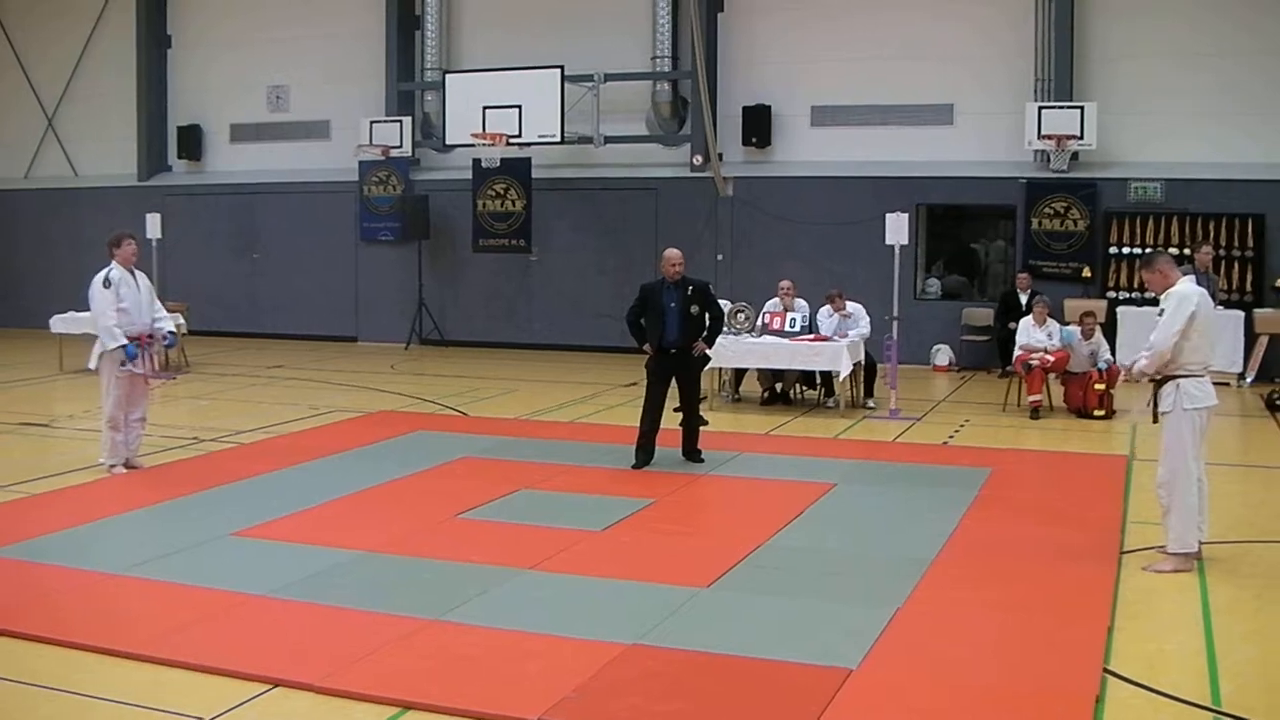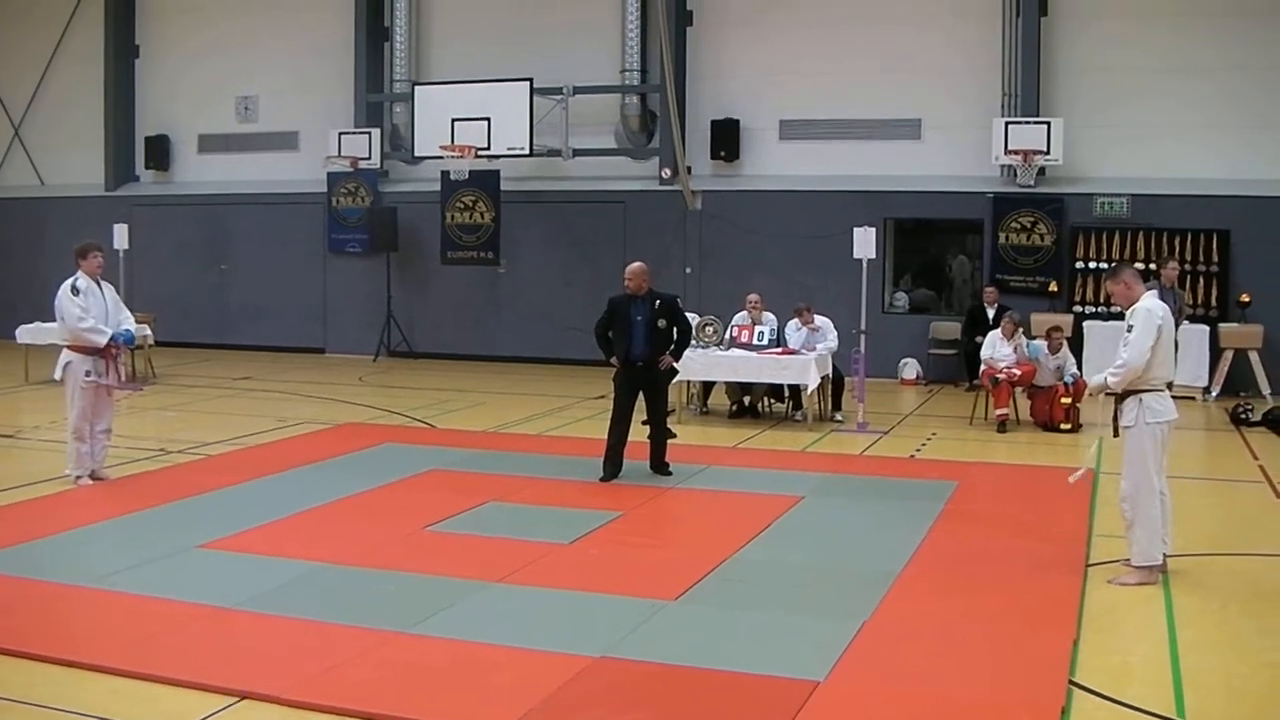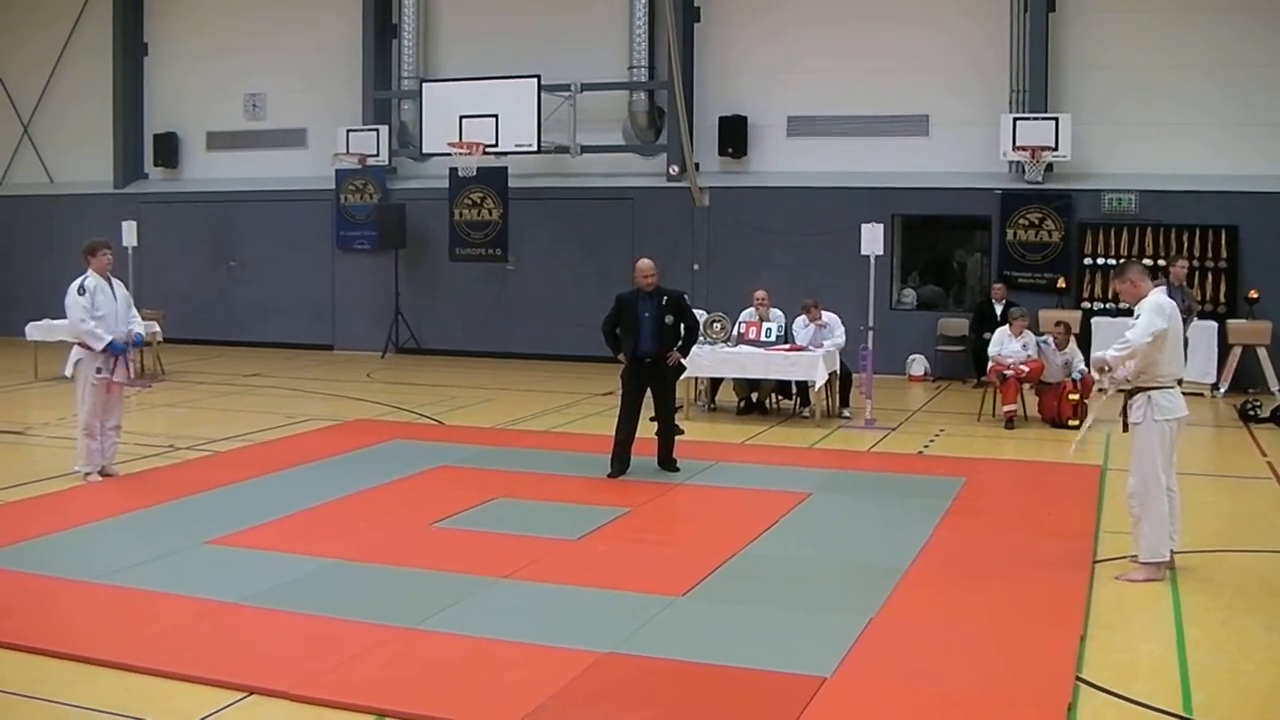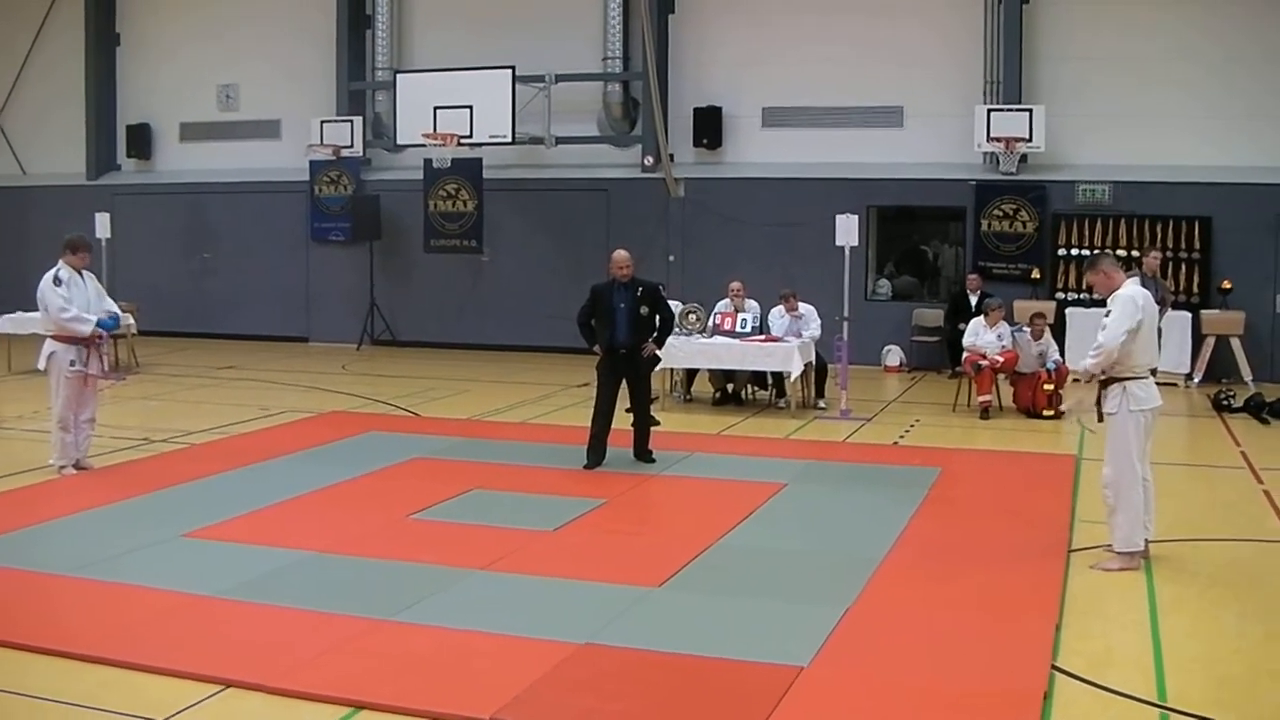
dt=1s
person 1, frame 1
left shoulder: (1179, 296)
right shoulder: (1196, 293)
left elbow: (1161, 343)
left wrist: (1139, 368)
right wrist: (1151, 363)
left hip: (1183, 393)
right hip: (1194, 389)
left knee: (1175, 474)
right knee: (1190, 470)
left ankle: (1181, 553)
right ankle: (1191, 540)
person 1, frame 2
left shoulder: (1145, 311)
right shoulder: (1155, 308)
left elbow: (1133, 362)
left wrist: (1103, 382)
right wrist: (1112, 381)
left hip: (1144, 407)
right hip: (1152, 403)
left knee: (1138, 487)
right knee: (1152, 483)
left ankle: (1146, 566)
right ankle: (1155, 553)
person 1, frame 3
left shoulder: (1155, 306)
right shoulder: (1163, 305)
left elbow: (1133, 343)
left wrist: (1103, 358)
right wrist: (1119, 365)
left hip: (1154, 404)
right hip: (1163, 400)
left knee: (1146, 484)
right knee: (1162, 480)
left ankle: (1153, 562)
right ankle: (1162, 550)
person 1, frame 4
left shoulder: (1125, 299)
right shoulder: (1140, 296)
left elbow: (1108, 344)
left wrist: (1090, 366)
right wrist: (1101, 366)
left hip: (1127, 394)
right hip: (1139, 390)
left knee: (1121, 473)
right knee: (1136, 469)
left ankle: (1128, 551)
right ankle: (1137, 539)
person 2, frame 1
left shoulder: (141, 278)
right shoulder: (107, 278)
left elbow: (155, 309)
right elbow: (104, 317)
left wrist: (167, 331)
right wrist: (122, 346)
left hip: (139, 350)
right hip: (118, 350)
left knee: (137, 408)
right knee: (115, 408)
left ankle: (130, 455)
right ankle: (114, 459)
person 2, frame 2
left shoulder: (107, 288)
right shoulder: (72, 288)
left elbow: (123, 315)
right elbow: (78, 323)
left wrist: (126, 333)
right wrist: (110, 337)
left hip: (103, 361)
right hip: (80, 360)
left knee: (103, 418)
right knee: (80, 419)
left ankle: (96, 466)
right ankle: (80, 470)
person 2, frame 3
left shoulder: (117, 286)
right shoulder: (82, 286)
left elbow: (130, 314)
right elbow: (80, 323)
left wrist: (136, 333)
right wrist: (109, 343)
left hip: (115, 358)
right hip: (91, 357)
left knee: (113, 415)
right knee: (90, 415)
left ankle: (106, 462)
right ankle: (89, 467)
person 2, frame 4
left shoulder: (88, 278)
right shoulder: (54, 279)
left elbow: (105, 302)
right elbow: (62, 314)
left wrist: (112, 316)
right wrist: (97, 322)
left hip: (87, 350)
right hip: (63, 350)
left knee: (87, 408)
right knee: (64, 409)
left ankle: (80, 455)
right ankle: (63, 460)
person 3, frame 1
left shoulder: (699, 288)
right shoulder: (649, 290)
left elbow: (718, 315)
right elbow: (632, 317)
left wrist: (707, 341)
right wrist: (643, 342)
left hip: (689, 356)
right hip: (660, 356)
left knee: (691, 407)
right knee: (651, 407)
left ankle: (691, 450)
right ankle: (644, 453)
person 3, frame 2
left shoulder: (667, 302)
right shoulder: (616, 303)
left elbow: (685, 329)
right elbow: (600, 330)
left wrist: (674, 355)
right wrist: (610, 355)
left hip: (655, 369)
right hip: (627, 369)
left knee: (658, 420)
right knee: (619, 420)
left ankle: (658, 463)
right ankle: (612, 467)
person 3, frame 3
left shoulder: (674, 298)
right shoulder: (624, 300)
left elbow: (692, 325)
right elbow: (607, 327)
left wrist: (682, 351)
right wrist: (618, 352)
left hip: (663, 365)
right hip: (635, 366)
left knee: (666, 416)
right knee: (627, 416)
left ankle: (666, 459)
right ankle: (619, 463)
person 3, frame 4
left shoulder: (649, 290)
right shoulder: (599, 291)
left elbow: (668, 317)
right elbow: (583, 318)
left wrist: (657, 342)
right wrist: (594, 343)
left hip: (638, 357)
right hip: (610, 357)
left knee: (642, 407)
right knee: (602, 408)
left ankle: (642, 450)
right ankle: (595, 454)
